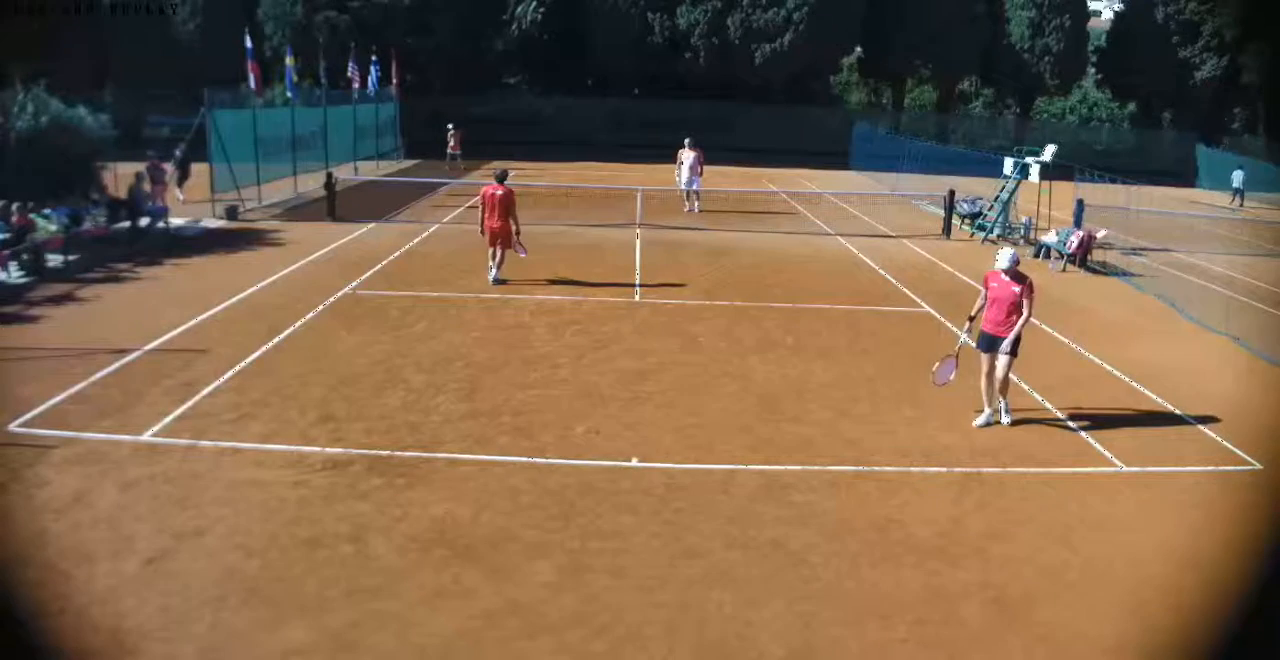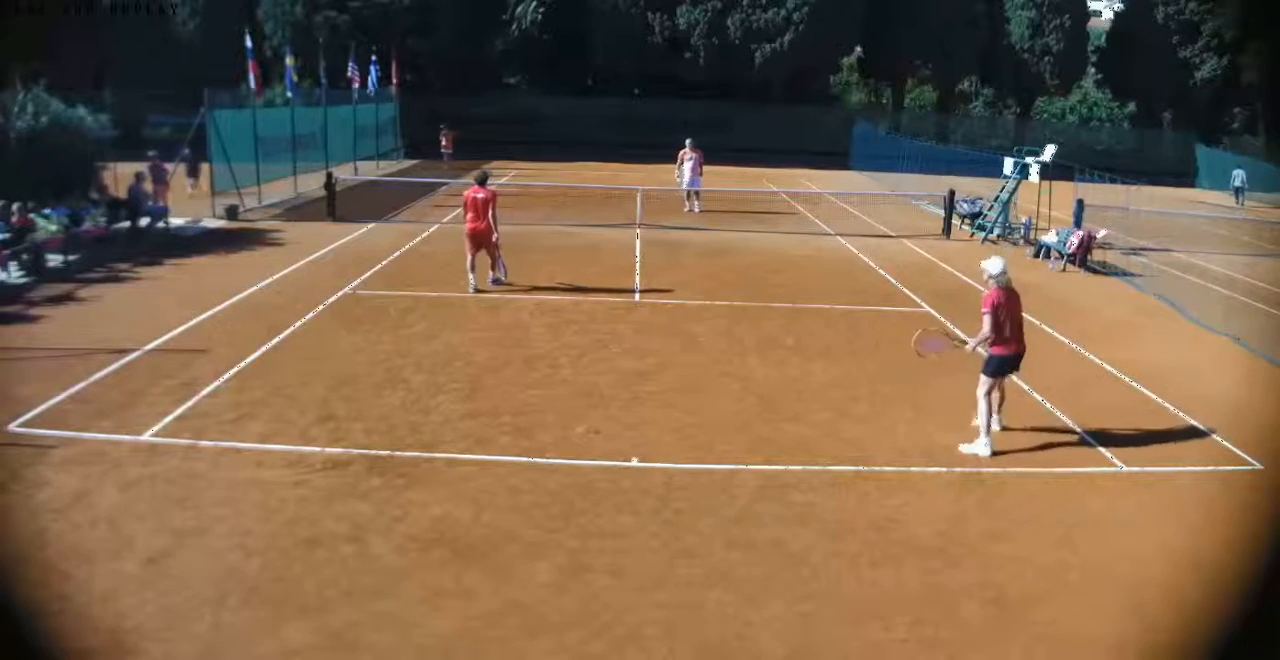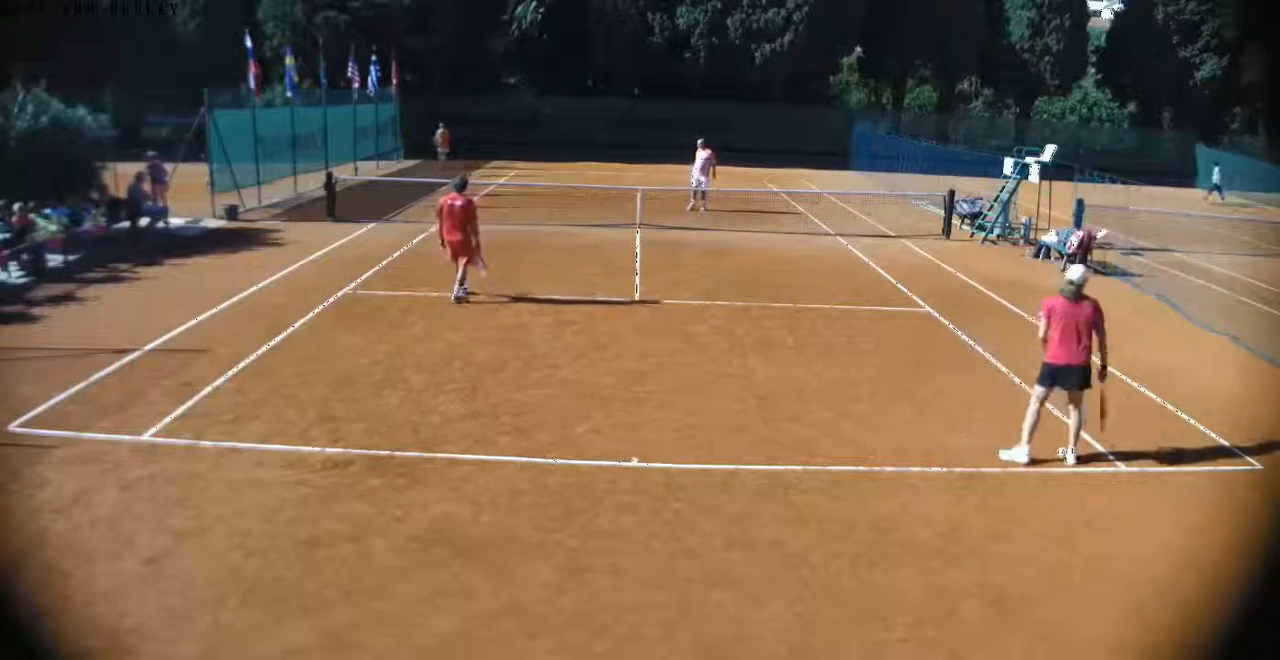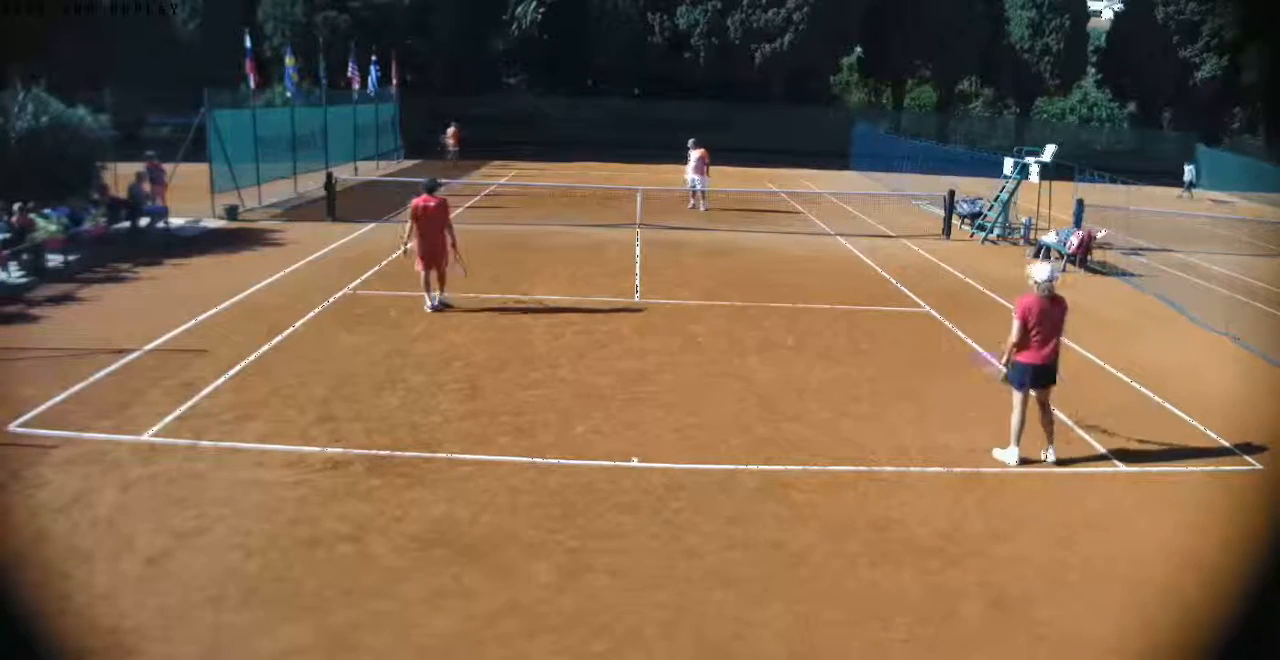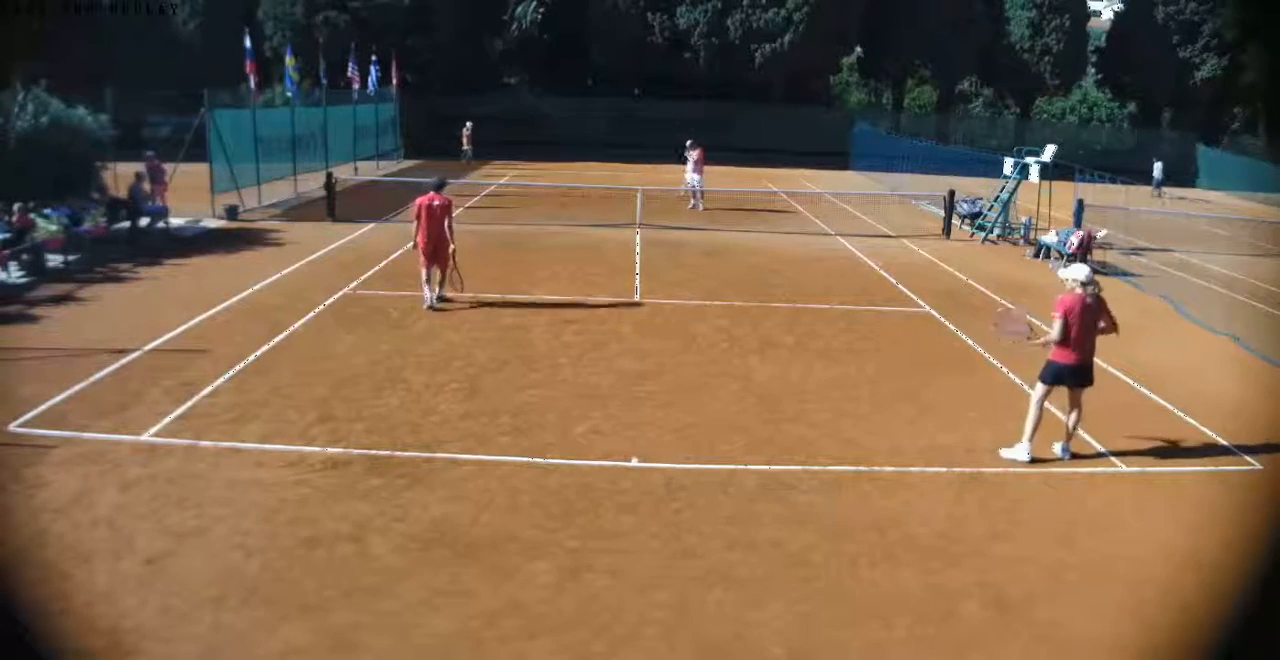
dt=1s
person 1, frame 1
left shoulder: (1025, 282)
right shoulder: (990, 276)
left elbow: (1026, 314)
left wrist: (1011, 337)
right wrist: (970, 319)
left hip: (1009, 336)
right hip: (988, 331)
left knee: (1001, 375)
right knee: (986, 372)
left ankle: (1003, 403)
right ankle: (988, 412)
person 1, frame 2
left shoulder: (990, 296)
right shoulder: (1012, 293)
left elbow: (987, 332)
left wrist: (974, 343)
right wrist: (983, 340)
left hip: (1002, 352)
right hip: (1018, 350)
left knee: (982, 394)
right knee: (998, 383)
left ankle: (983, 443)
right ankle: (995, 418)
person 1, frame 3
left shoulder: (1051, 303)
right shoulder: (1093, 305)
left elbow: (1042, 335)
right elbow: (1101, 338)
right wrist: (1103, 365)
left hip: (1054, 362)
right hip: (1080, 365)
left knee: (1036, 404)
right knee: (1075, 408)
left ankle: (1023, 450)
right ankle: (1071, 452)
person 1, frame 4
left shoulder: (1025, 302)
right shoulder: (1061, 303)
left elbow: (1015, 338)
right elbow: (1056, 333)
left wrist: (1006, 356)
left hip: (1026, 362)
right hip: (1049, 362)
left knee: (1019, 407)
right knee: (1044, 405)
left ankle: (1013, 452)
right ankle: (1050, 450)
person 1, frame 5
left shoulder: (1065, 301)
right shoulder: (1098, 302)
left elbow: (1056, 336)
right elbow: (1112, 327)
left wrist: (1041, 340)
left hip: (1061, 361)
right hip: (1083, 363)
left knee: (1036, 401)
right knee: (1075, 405)
left ankle: (1024, 447)
right ankle: (1064, 447)
